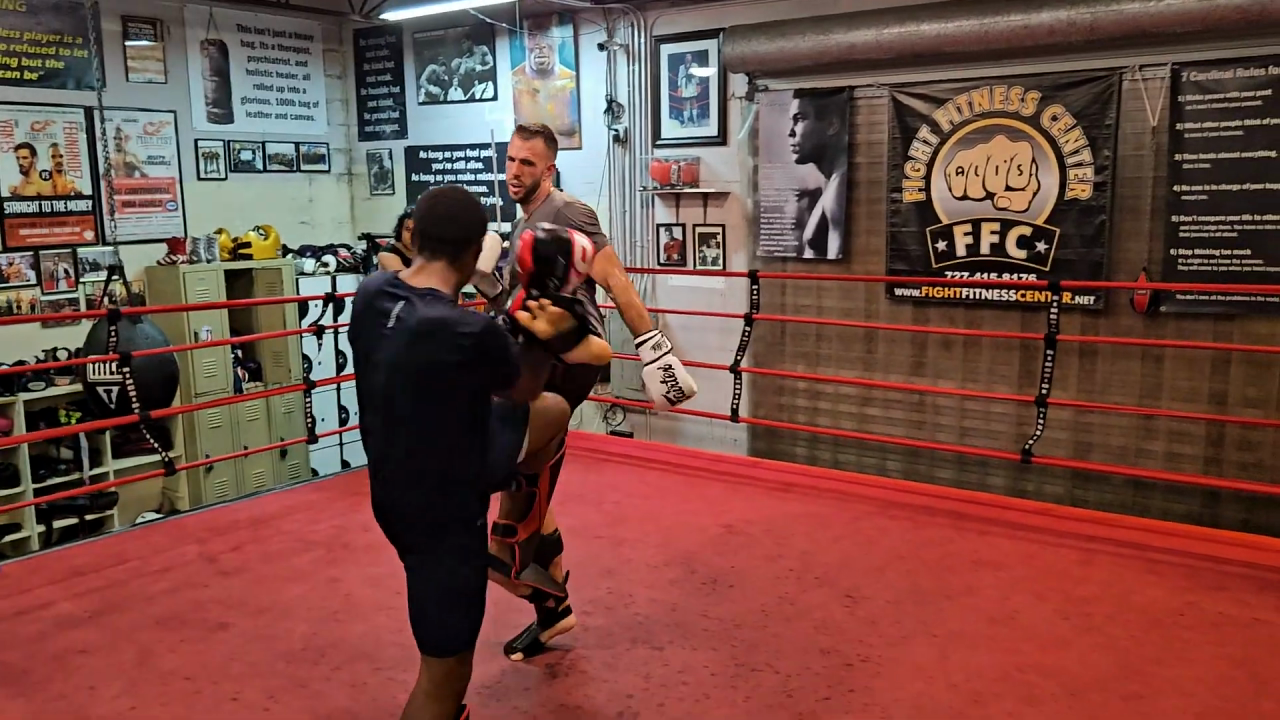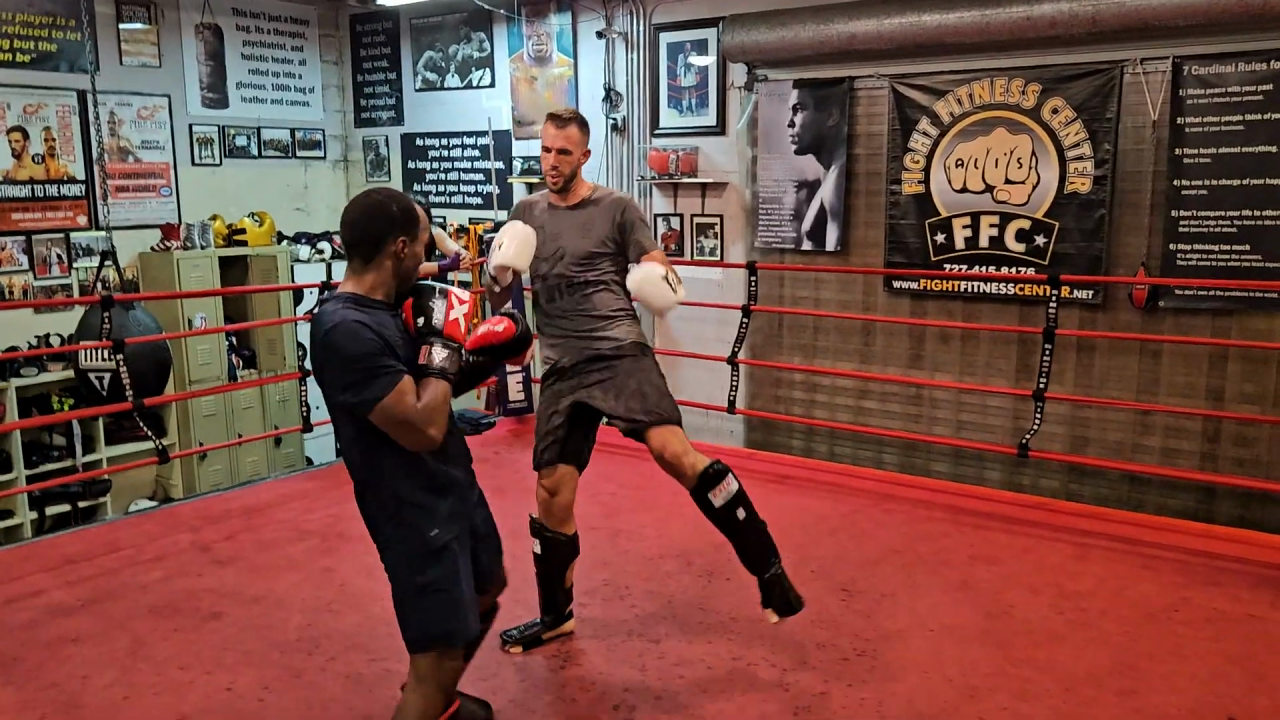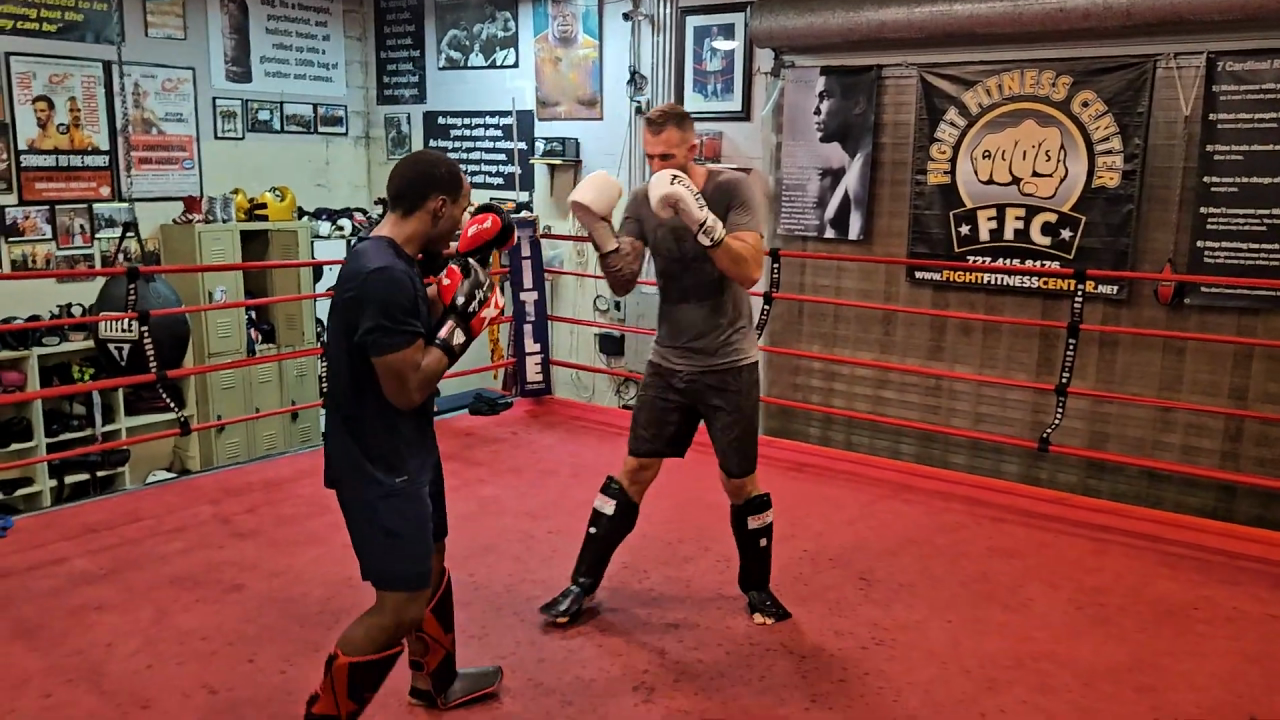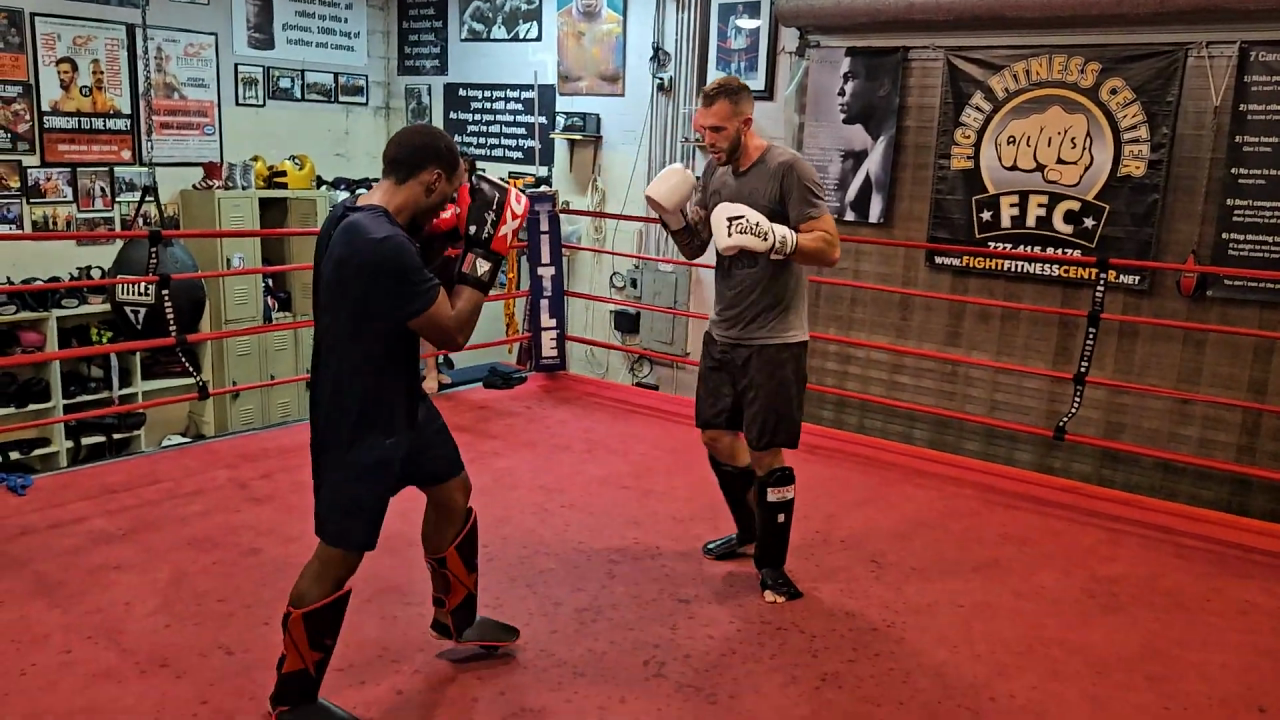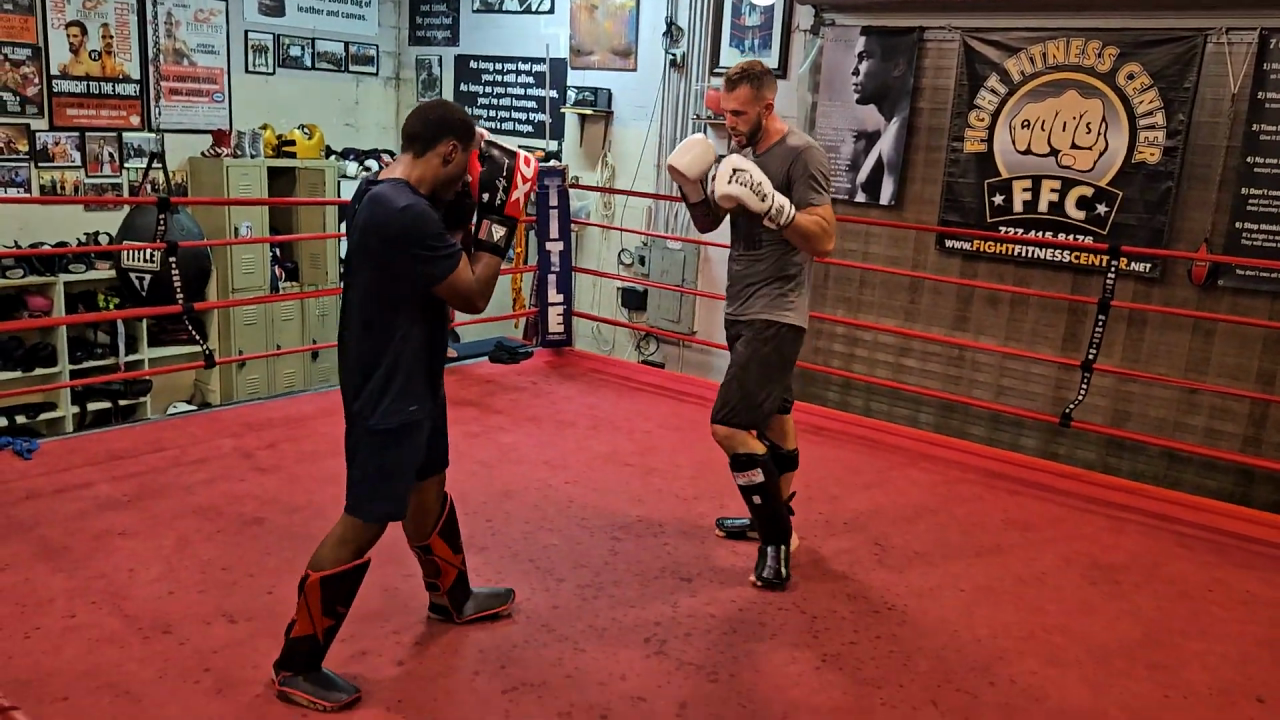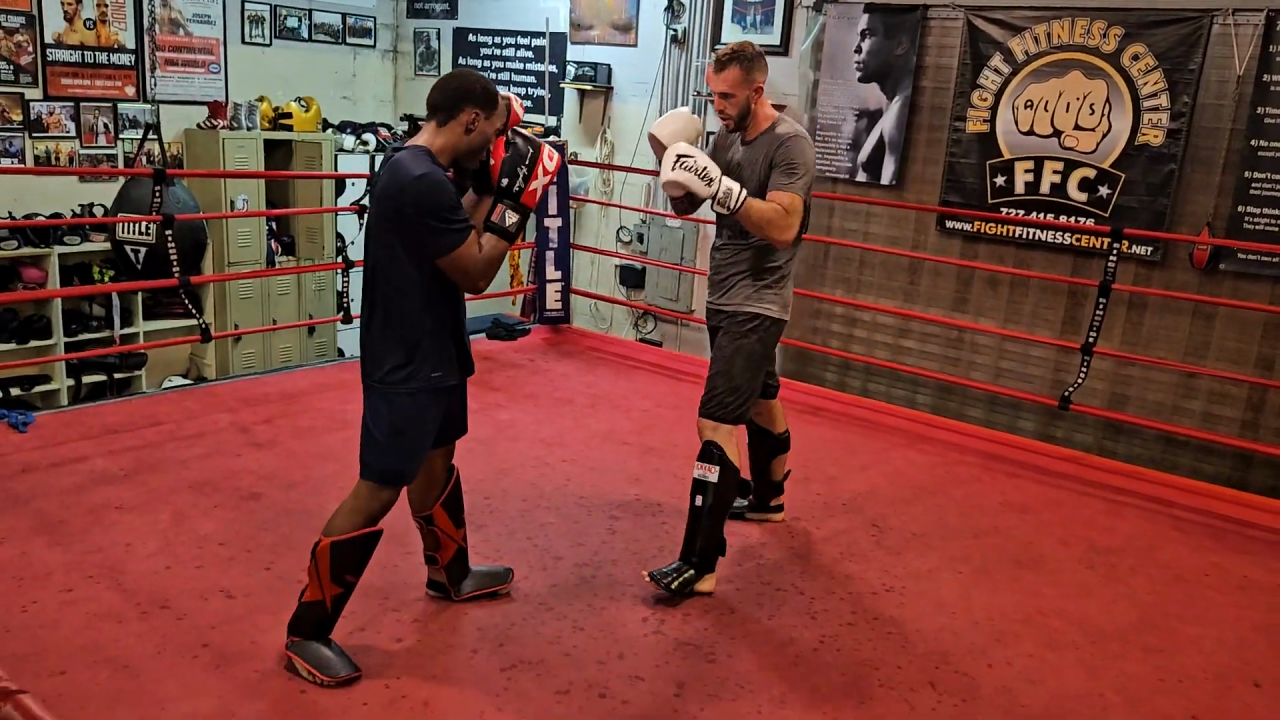
dt=0.3s
person 1, frame 1
left shoulder: (372, 294)
right shoulder: (465, 332)
right elbow: (525, 389)
left wrist: (513, 330)
right wrist: (551, 305)
left hip: (407, 474)
right hip: (437, 502)
left knee: (555, 409)
right knee: (446, 667)
person 1, frame 2
left shoulder: (388, 307)
right shoulder: (348, 334)
right elbow: (424, 429)
left wrist: (481, 343)
right wrist: (446, 344)
left hip: (453, 487)
right hip: (413, 512)
left knee: (482, 596)
right knee: (435, 665)
person 1, frame 3
left shoulder: (393, 260)
right shoulder: (381, 275)
right elbow: (406, 389)
left wrist: (461, 271)
right wrist: (462, 321)
left hip: (407, 447)
right hip: (376, 463)
left knee: (430, 563)
right knee: (403, 604)
person 1, frame 4
left shoulder: (355, 216)
right shoulder: (382, 246)
right elbow: (454, 331)
left wrist: (436, 234)
right wrist: (486, 247)
left hip: (398, 402)
right hip: (360, 421)
left knee: (452, 490)
right knee: (341, 551)
left ankle: (457, 619)
person 1, frame 5
left shoulder: (384, 192)
right shoulder: (404, 214)
left elbow: (437, 252)
right elbow: (473, 294)
left wrist: (474, 203)
right wrist: (499, 214)
left hip: (413, 379)
right hip: (387, 391)
left knee: (429, 486)
right knee: (364, 522)
left ankle: (451, 596)
right ankle: (296, 664)
person 1, frame 6
left shoulder: (419, 166)
right shoulder: (421, 183)
left elbow: (468, 221)
right elbow: (477, 273)
left wrist: (500, 183)
right wrist: (518, 198)
left hip: (433, 347)
right hip: (407, 359)
left knee: (436, 458)
right knee: (378, 489)
left ankle: (449, 573)
right ankle: (308, 630)
person 2, frame 1
left shoulder: (567, 213)
right shoulder: (522, 223)
left elbow: (614, 279)
right elbow: (505, 299)
left wrist: (653, 346)
right wrist: (485, 284)
right ankle: (552, 610)
person 2, frame 2
left shoulder: (615, 208)
right shoulder: (525, 212)
left elbow: (664, 273)
right elbow: (501, 290)
left wrist: (660, 276)
right wrist: (501, 273)
left hip: (615, 351)
right hip: (562, 369)
left knee: (673, 450)
right knee: (553, 487)
left ankle: (767, 570)
right ankle: (554, 614)
person 2, frame 3
left shoulder: (733, 189)
right shoulder: (643, 200)
left elbow: (749, 271)
right elbow: (621, 283)
left wrist: (698, 217)
right wrist: (599, 231)
left hip: (728, 364)
right hip: (670, 363)
left knee: (740, 481)
right knee: (635, 468)
left ankle: (758, 586)
right ankle: (584, 582)
person 2, frame 4
left shoulder: (789, 169)
right shoulder: (715, 170)
left elbow: (829, 248)
right elbow: (694, 247)
left wrist: (769, 236)
right wrist: (673, 217)
left hip: (774, 340)
right hip: (723, 335)
left knee: (766, 452)
right knee: (717, 439)
left ankle: (772, 564)
right ankle: (748, 531)
person 2, frame 5
left shoulder: (802, 155)
right shoulder: (741, 153)
left elbow: (823, 240)
right elbow: (708, 223)
left wrist: (769, 202)
right wrist: (691, 187)
left hip: (774, 318)
right hip: (741, 312)
left knee: (730, 427)
right knee: (770, 418)
left ankle: (776, 538)
right ankle: (773, 516)
person 2, frame 6
left shoulder: (790, 145)
right shoulder: (728, 139)
left elbow: (783, 230)
right elbow: (685, 206)
left wrist: (719, 185)
right wrist: (674, 163)
left hip: (756, 306)
right hip: (727, 299)
left knee: (715, 424)
right knee: (758, 402)
left ankle: (698, 562)
right ankle: (768, 494)
